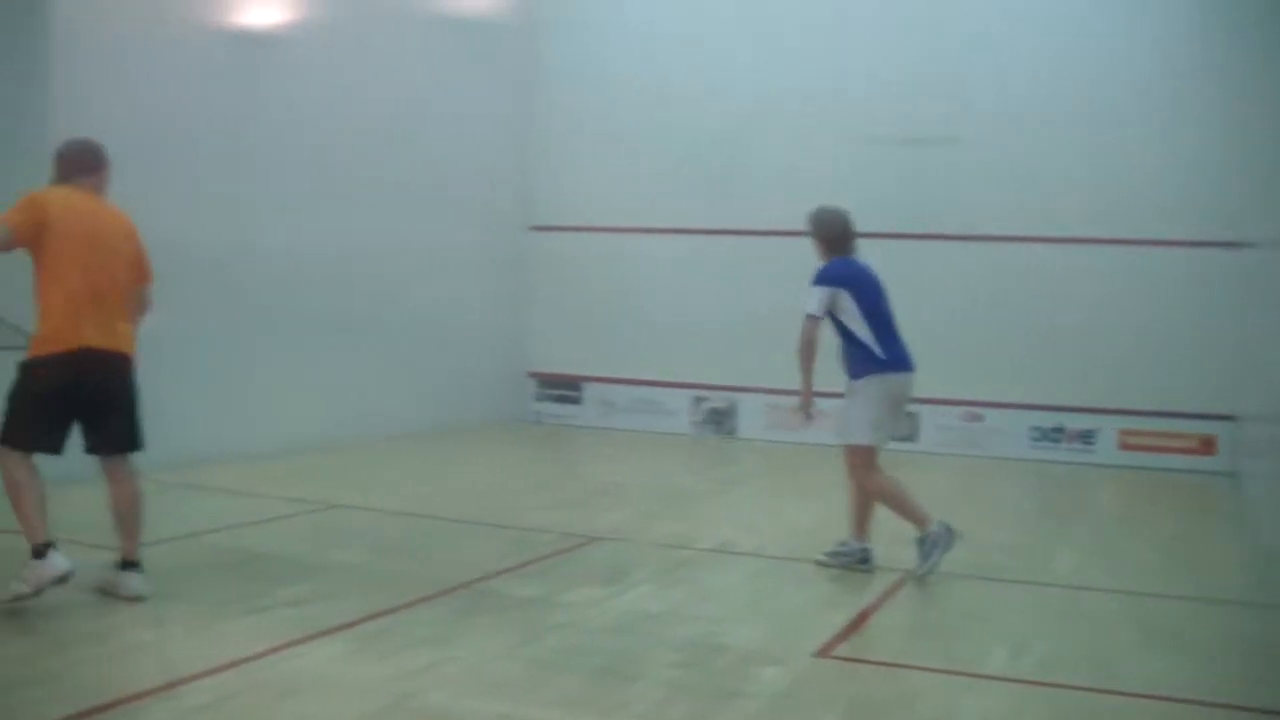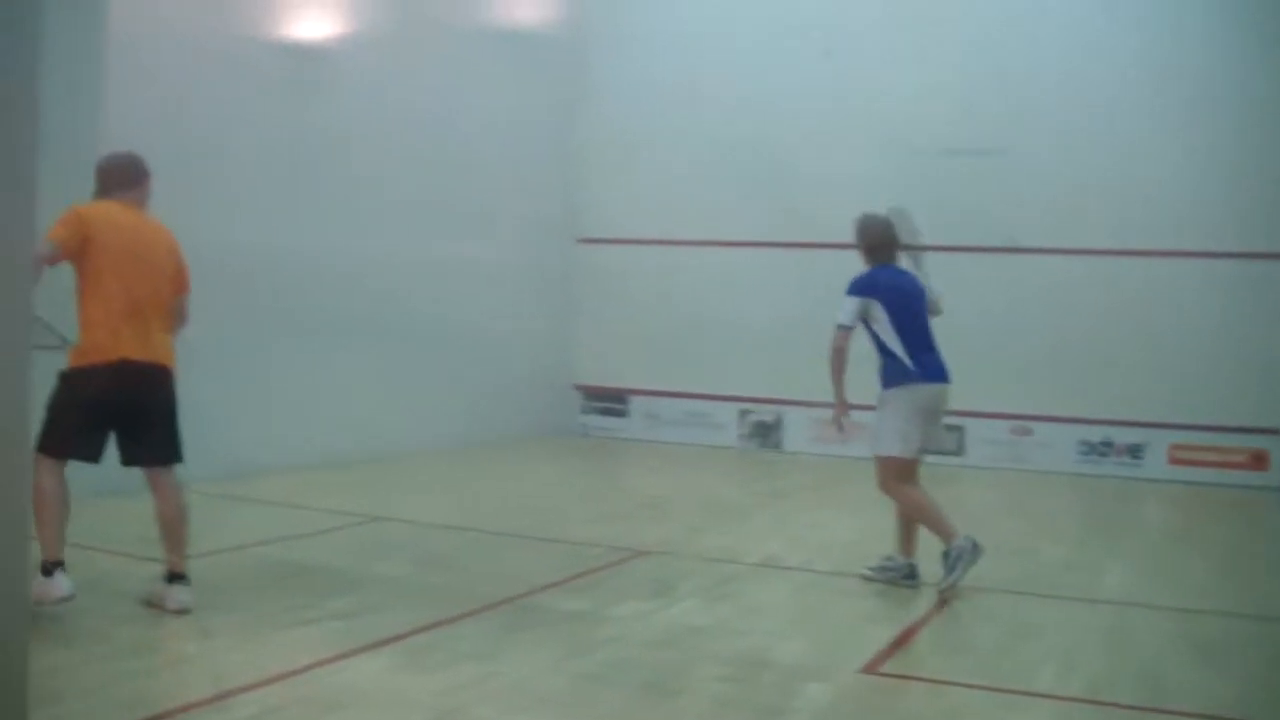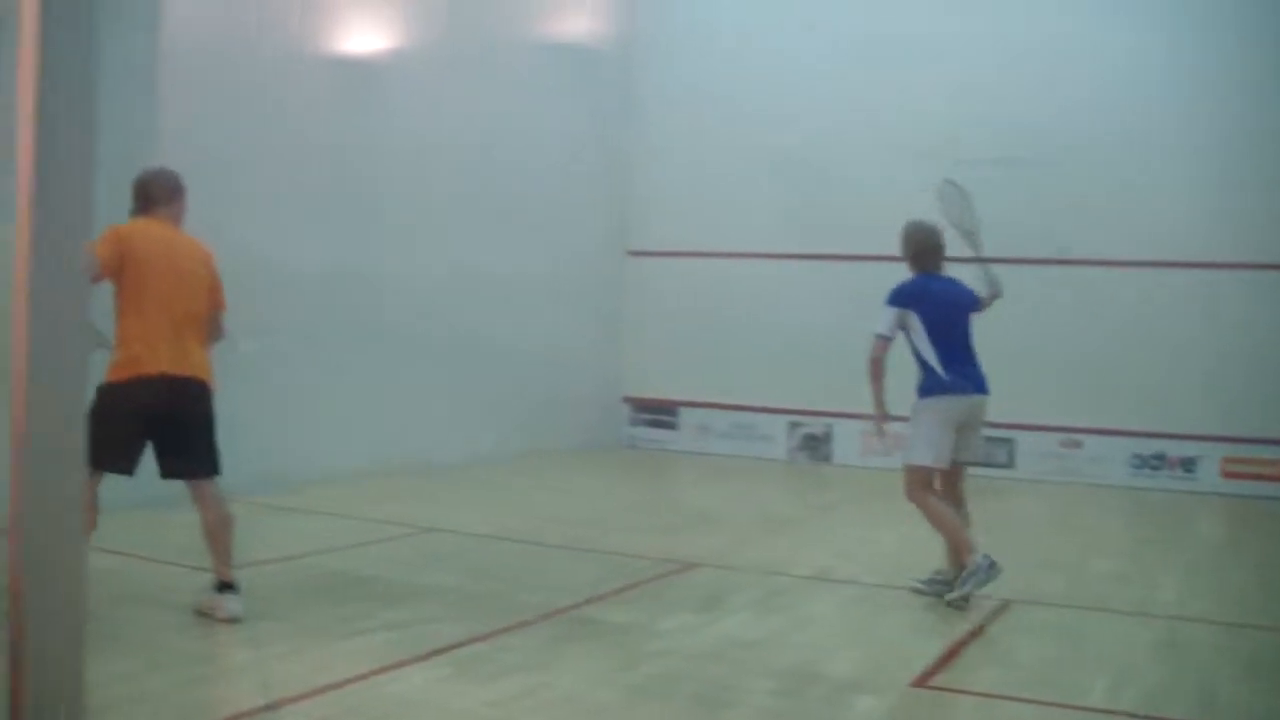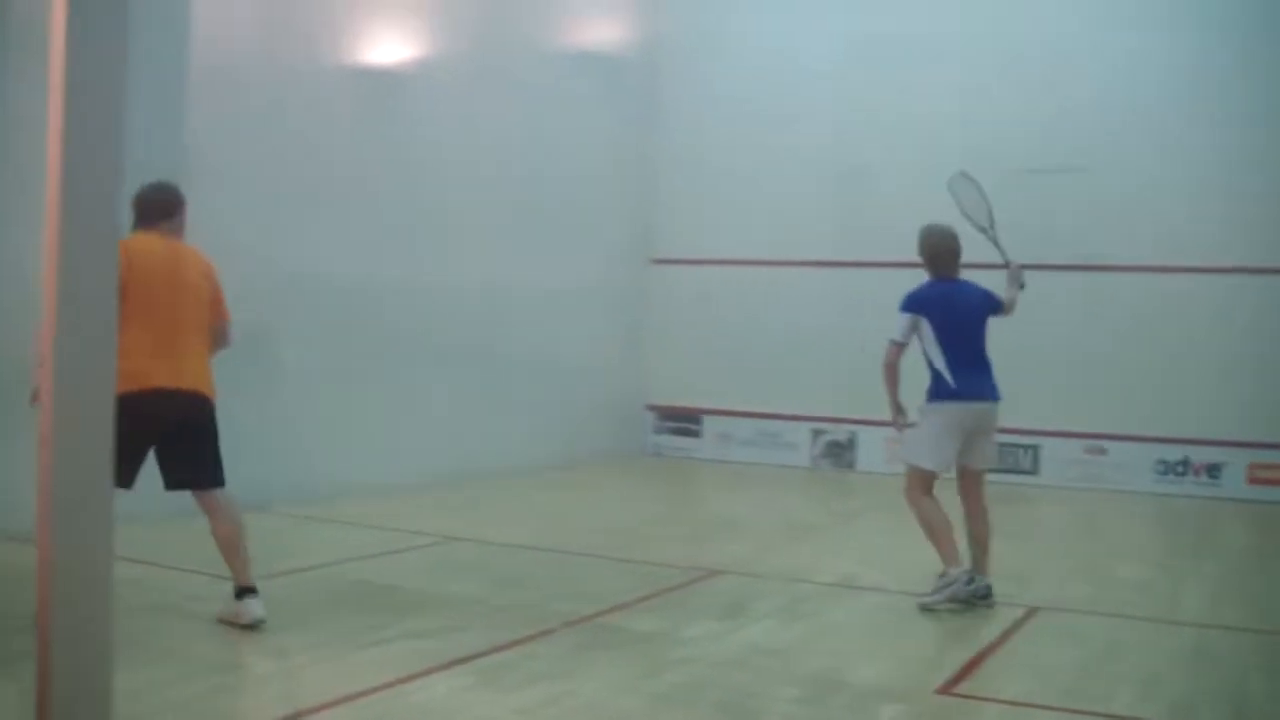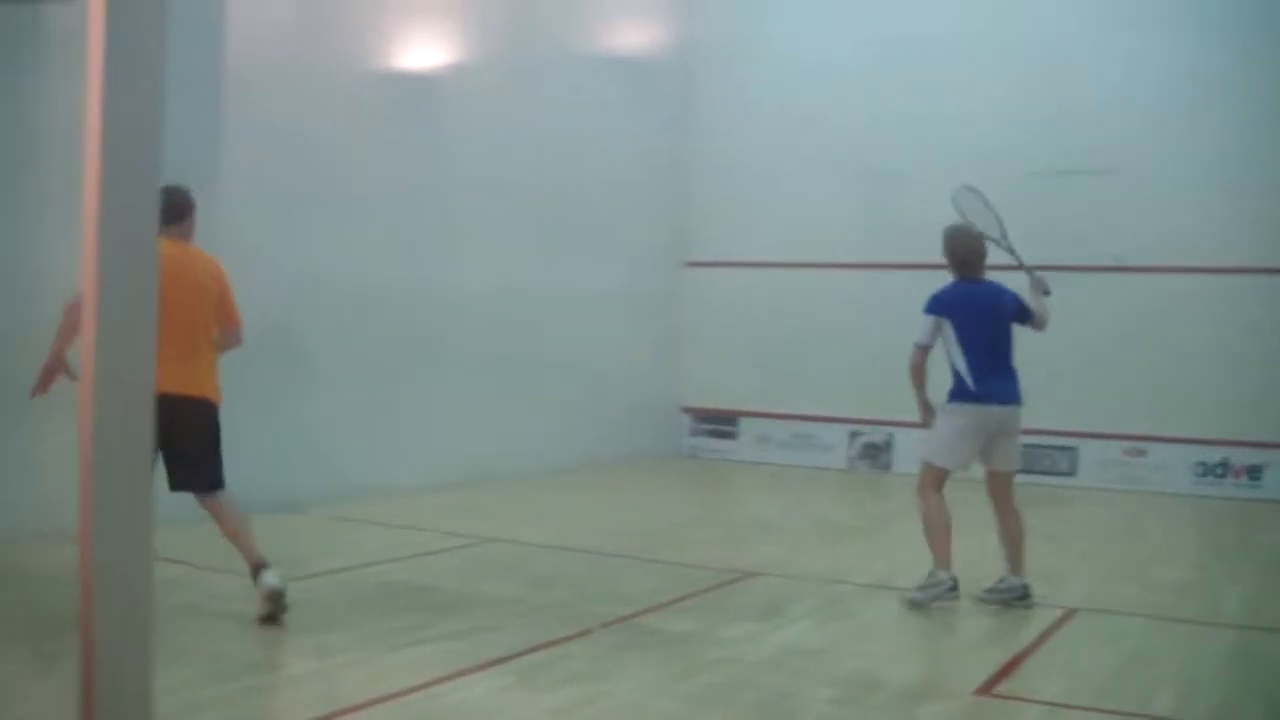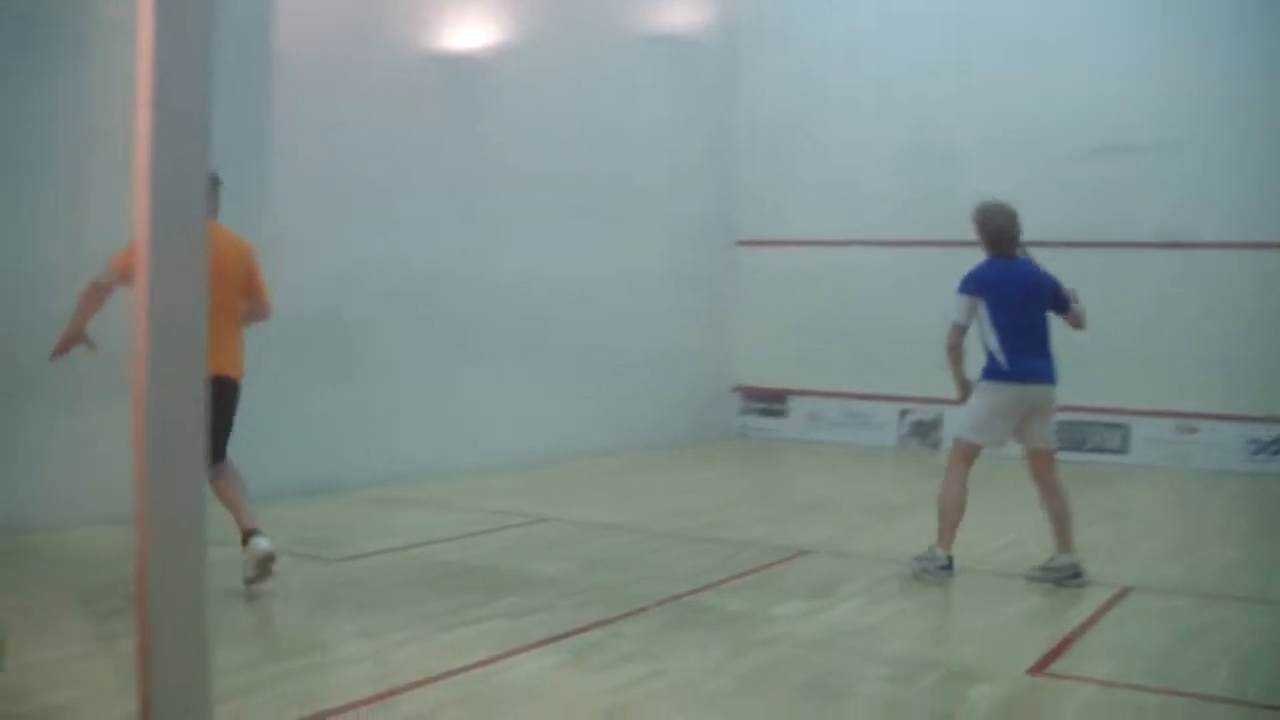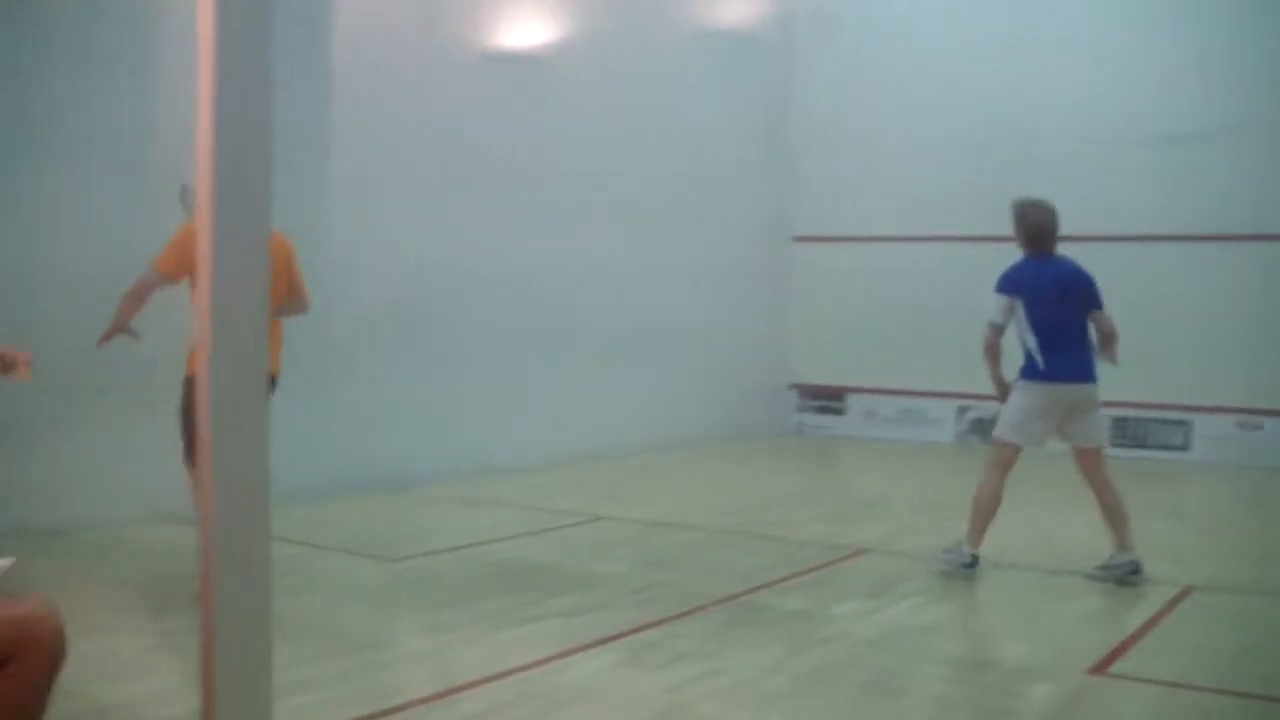
dt=0.1s
person 1, frame 1
left shoulder: (43, 204)
right shoulder: (123, 223)
right elbow: (142, 300)
left hip: (59, 351)
right hip: (116, 355)
right knee: (118, 463)
left ankle: (45, 554)
right ankle: (130, 568)
person 1, frame 2
left shoulder: (86, 218)
right shoulder: (164, 236)
left elbow: (36, 260)
right elbow: (179, 312)
left hip: (99, 363)
right hip: (156, 367)
left knee: (47, 461)
right knee: (162, 474)
left ankle: (53, 573)
right ankle: (177, 580)
person 1, frame 3
left shoulder: (123, 236)
right shoulder: (200, 254)
right elbow: (214, 329)
left hip: (133, 378)
right hip: (191, 382)
left knee: (87, 475)
right knee: (204, 486)
right ankle: (225, 591)
person 1, frame 4
left shoulder: (128, 251)
right shoulder: (201, 265)
right elbow: (221, 336)
left hip: (136, 390)
right hip: (194, 393)
right knee: (213, 496)
right ankle: (247, 595)
person 1, frame 5
right shoulder: (211, 268)
left elbow: (78, 307)
right elbow: (233, 335)
left wrist: (55, 359)
right hip: (200, 396)
right knee: (213, 494)
right ankle: (263, 574)
person 1, frame 6
right shoulder: (239, 248)
left elbow: (103, 283)
right elbow: (261, 309)
left wrist: (75, 328)
right hip: (225, 374)
right knee: (218, 464)
right ankle: (253, 538)
person 1, frame 7
left shoulder: (197, 234)
right shoulder: (278, 243)
left elbow: (147, 283)
right elbow: (299, 302)
left wrist: (119, 319)
right hip: (264, 369)
person 2, frame 1
left shoulder: (828, 275)
right shoulder: (862, 272)
left elbow: (809, 335)
left wrist: (807, 386)
left hip: (873, 376)
right hip: (900, 372)
left knee: (861, 469)
right knee: (862, 464)
left ankle: (931, 529)
right ankle: (857, 546)
person 2, frame 2
left shoulder: (863, 284)
right shoulder: (909, 281)
left elbow: (839, 345)
right elbow: (933, 307)
left wrist: (839, 396)
left hip: (906, 386)
right hip: (935, 383)
left knee: (892, 481)
right knee: (904, 476)
left ankle: (957, 543)
right ankle: (904, 561)
person 2, frame 3
left shoulder: (904, 294)
right shoulder: (958, 290)
left elbow: (877, 354)
right elbow: (986, 302)
left wrist: (878, 404)
right wrist: (991, 285)
left hip: (939, 397)
right hip: (974, 395)
left knee: (919, 490)
right knee: (949, 487)
left ankle: (976, 560)
right ankle: (958, 571)
person 2, frame 4
left shoulder: (918, 299)
right shoulder: (977, 295)
left elbow: (891, 360)
right elbow: (1008, 305)
left wrist: (895, 404)
right wrist: (1014, 283)
left hip: (948, 404)
right hip: (985, 402)
left knee: (917, 491)
right knee: (972, 494)
left ankle: (956, 571)
right ankle: (978, 580)
person 2, frame 5
left shoulder: (942, 301)
right shoulder: (1005, 296)
left elbow: (917, 362)
right elbow: (1041, 320)
left wrist: (923, 403)
right wrist: (1038, 294)
left hip: (969, 405)
right hip: (1008, 405)
left knee: (929, 488)
right knee: (1002, 496)
left ankle: (943, 576)
right ankle: (1015, 582)
person 2, frame 6
left shoulder: (975, 280)
right shoulder: (1039, 277)
left elbow: (953, 341)
right elbow: (1078, 321)
left wrist: (960, 380)
right wrist: (1071, 301)
left hip: (1001, 384)
right hip: (1042, 384)
left knee: (957, 465)
right knee: (1046, 475)
left ankle: (941, 554)
right ankle: (1066, 560)
person 2, frame 7
left shoulder: (1013, 279)
right shoulder: (1078, 275)
left elbow: (991, 340)
right elbow: (1107, 331)
left wrist: (998, 382)
right wrist: (1107, 350)
left hip: (1037, 384)
right hip: (1081, 385)
left knee: (996, 468)
right knee: (1097, 474)
left ankle: (967, 551)
right ankle: (1125, 558)
